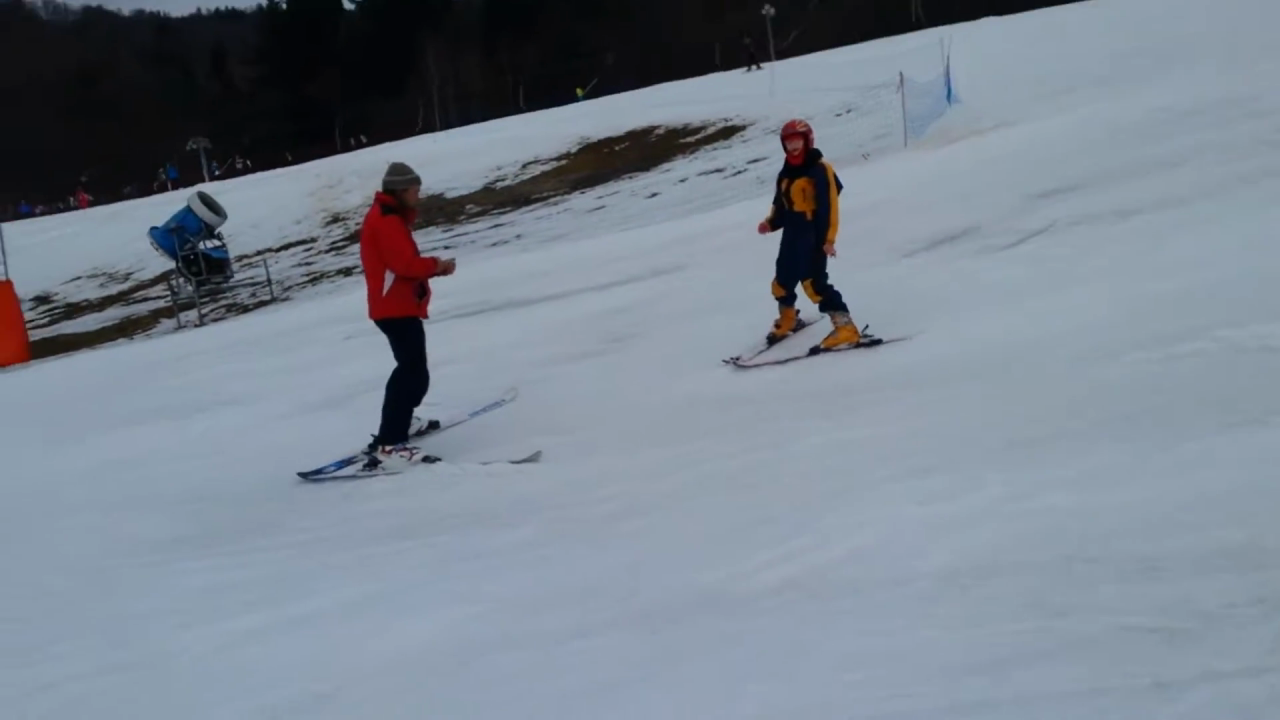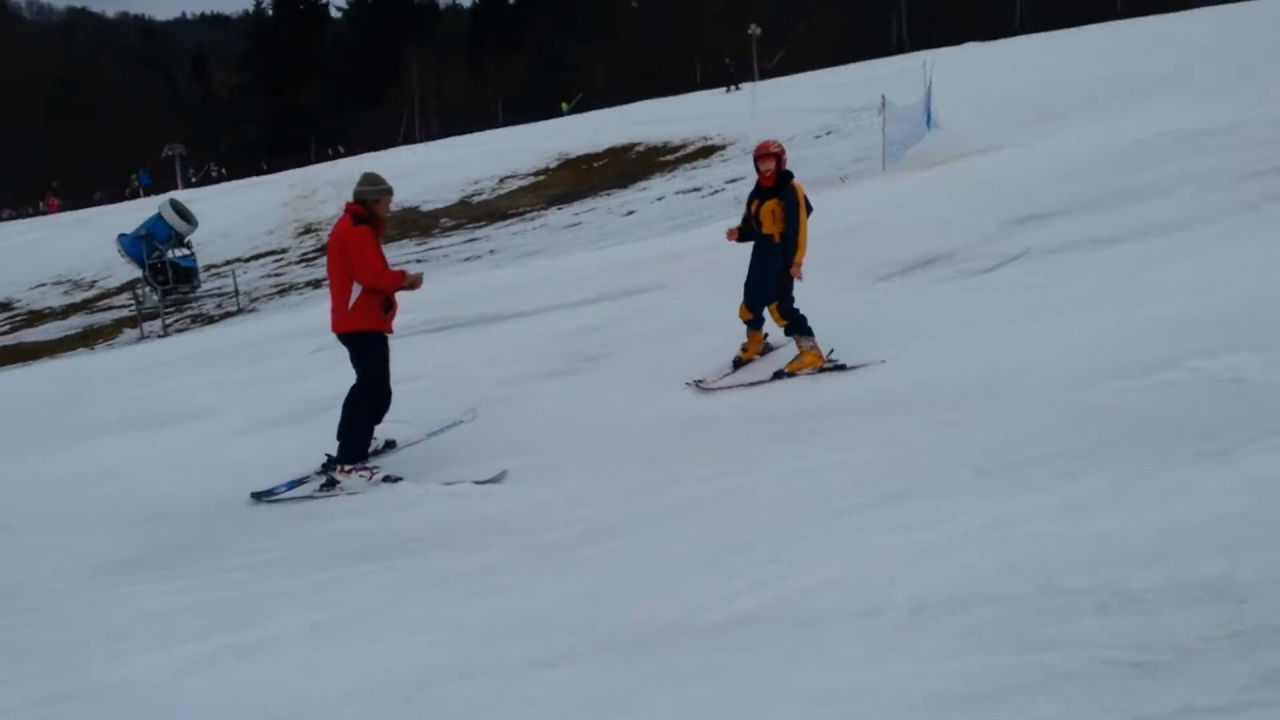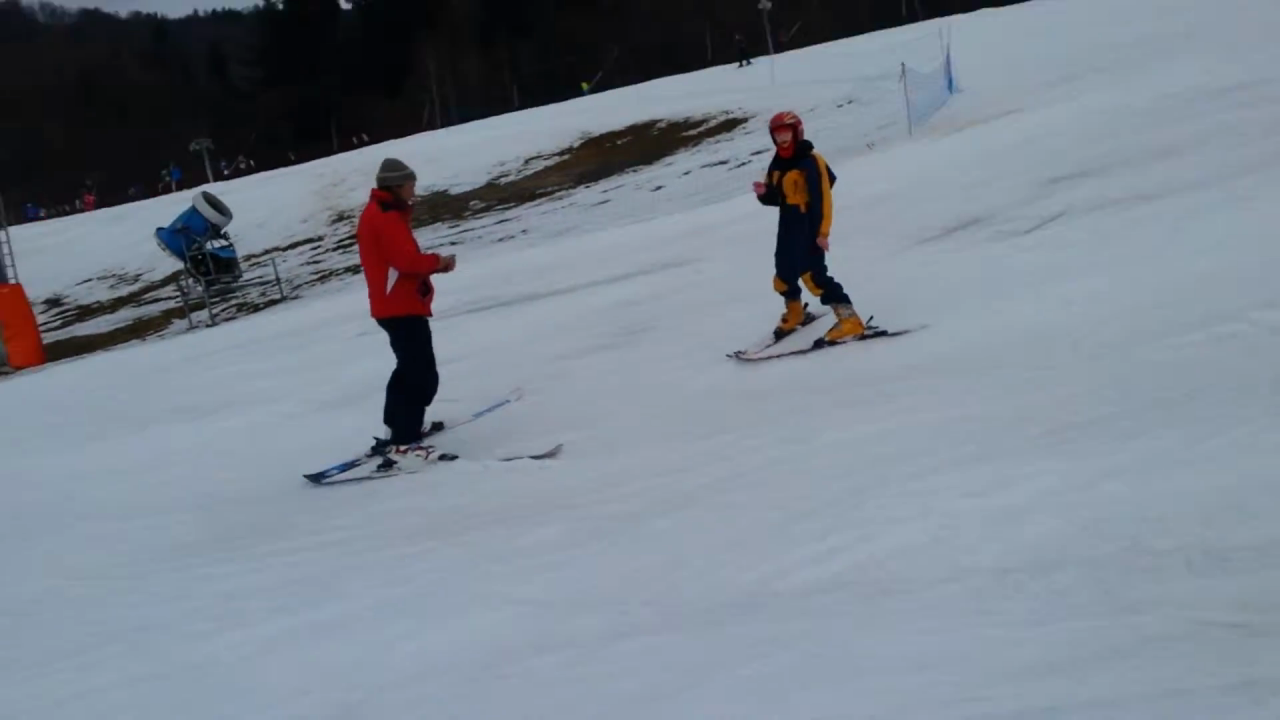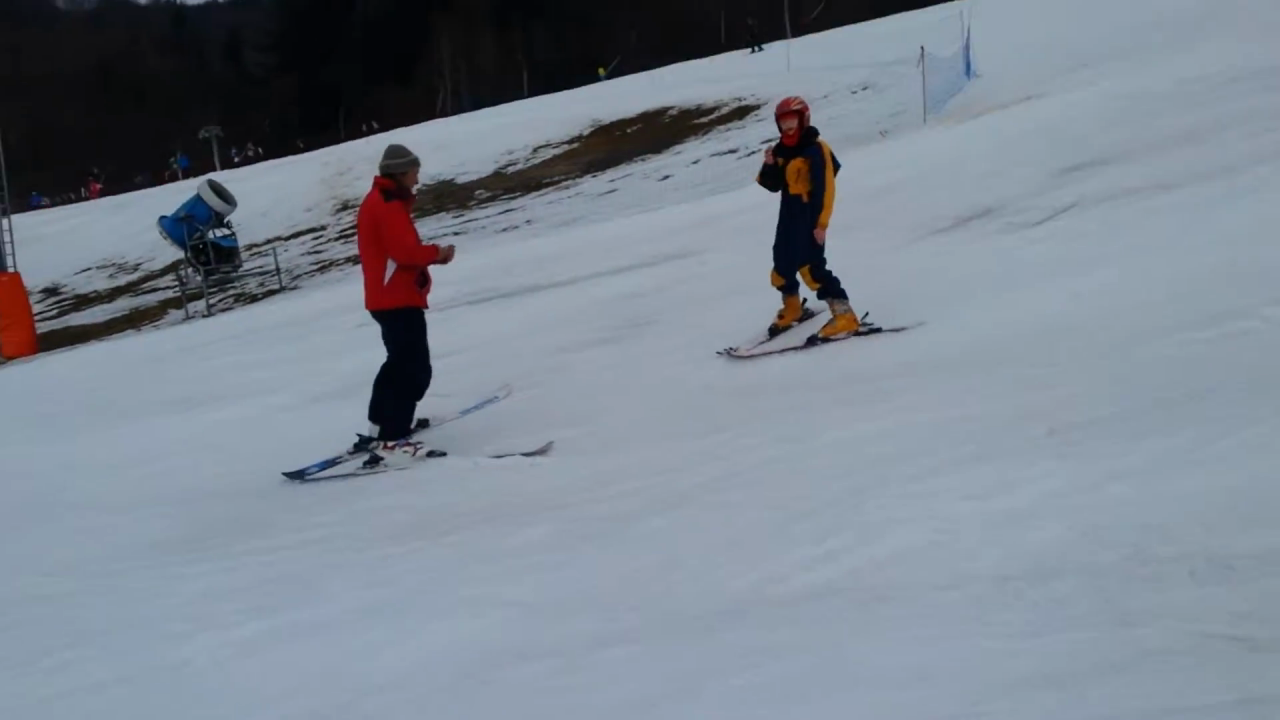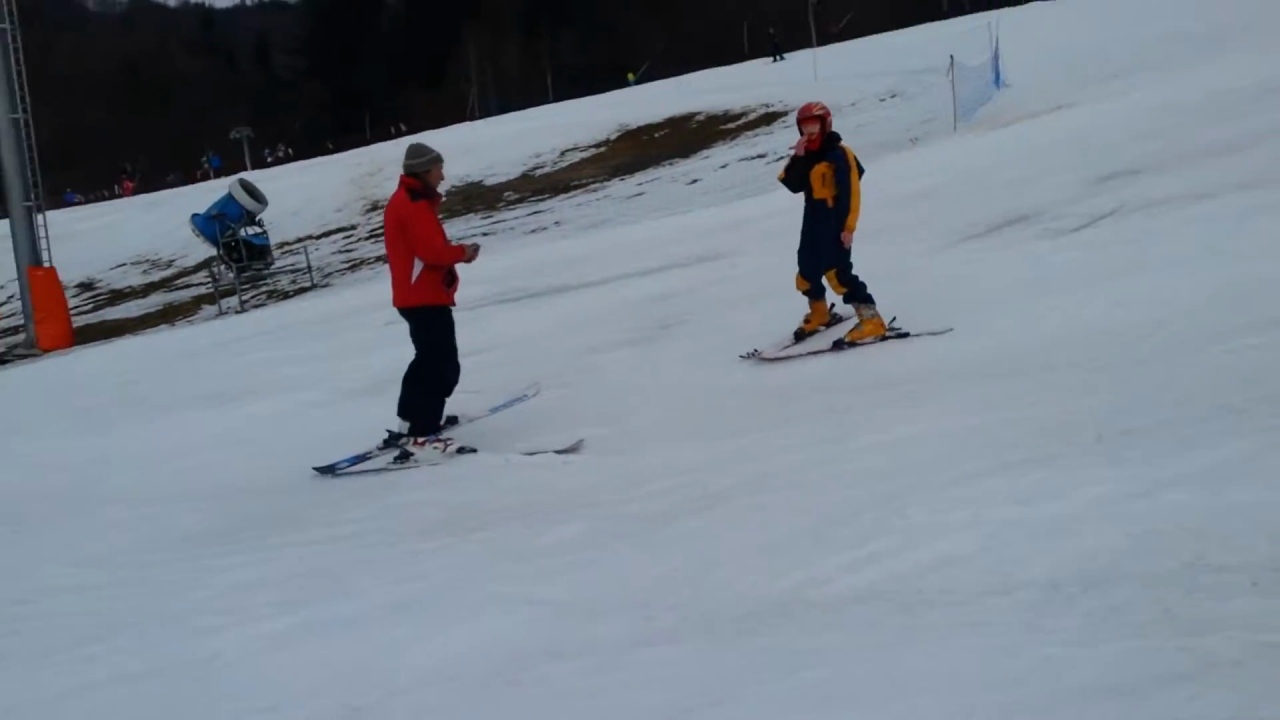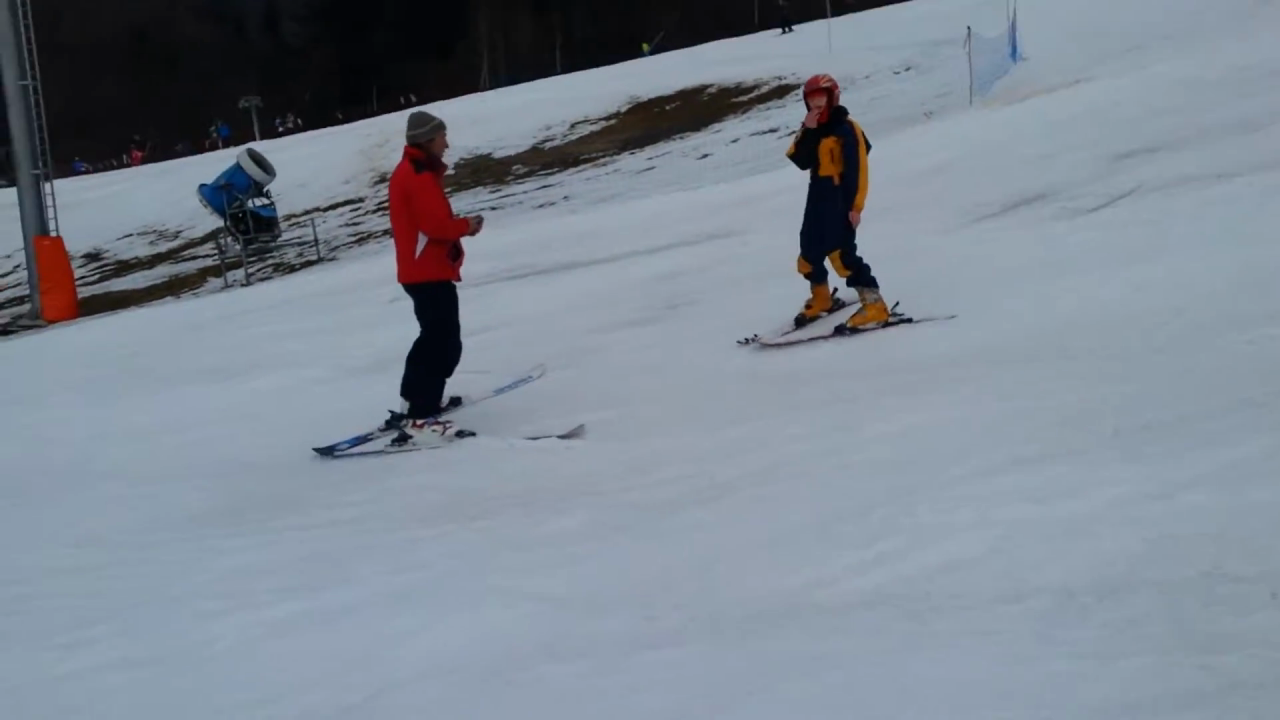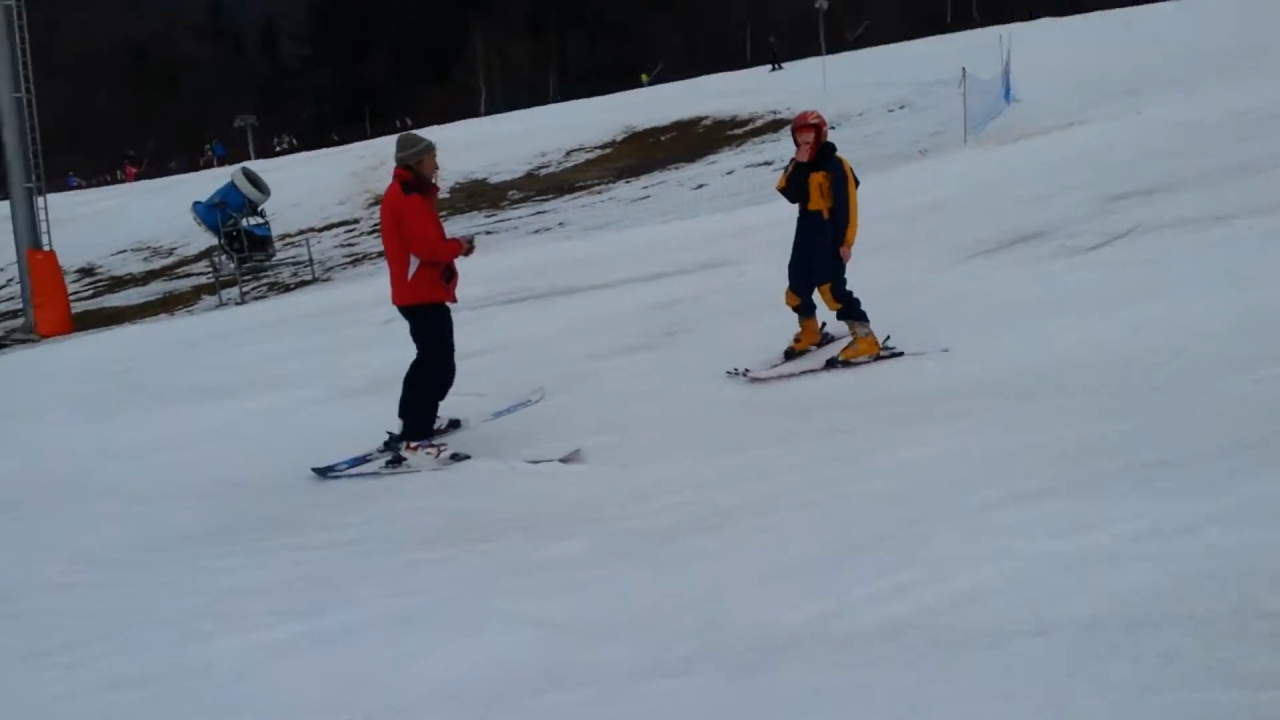
dt=0.1s
person 1, frame 1
left shoulder: (386, 217)
right shoulder: (387, 220)
right elbow: (404, 264)
left wrist: (432, 267)
right wrist: (436, 265)
left hip: (394, 307)
right hip: (397, 309)
left knee: (409, 368)
right knee: (415, 376)
left ankle: (397, 423)
right ankle: (389, 444)
person 1, frame 2
left shoulder: (352, 226)
right shoulder: (360, 230)
right elbow: (373, 274)
left wrist: (398, 282)
right wrist: (404, 278)
left hip: (355, 320)
right hip: (362, 323)
left knee: (368, 383)
right knee: (378, 393)
left ankle: (352, 443)
right ankle: (348, 465)
person 1, frame 3
left shoulder: (377, 213)
right shoulder: (387, 216)
right elbow: (406, 260)
left wrist: (431, 264)
right wrist: (437, 262)
left hip: (392, 305)
right hip: (402, 308)
left knee: (410, 367)
right knee: (424, 375)
left ankle: (398, 425)
right ankle: (403, 443)
person 1, frame 4
left shoulder: (377, 200)
right shoulder: (389, 205)
right elbow: (406, 251)
left wrist: (429, 254)
right wrist: (436, 253)
left hip: (386, 297)
right hip: (398, 299)
left knee: (400, 361)
right knee: (416, 369)
left ankle: (381, 422)
right ankle: (391, 439)
person 1, frame 5
left shoulder: (404, 199)
right shoulder: (416, 204)
right elbow: (432, 251)
left wrist: (456, 253)
right wrist: (462, 252)
left hip: (414, 295)
right hip: (426, 298)
left knee: (428, 359)
right knee: (445, 367)
left ankle: (411, 419)
right ankle: (421, 436)
person 1, frame 6
left shoulder: (411, 171)
right shoulder: (420, 176)
right elbow: (437, 225)
left wrist: (459, 225)
right wrist: (466, 224)
left hip: (420, 270)
right hip: (430, 273)
left knee: (432, 337)
right knee: (446, 344)
left ankle: (413, 399)
right ankle: (420, 419)
person 1, frame 7
left shoulder: (402, 193)
right shoulder: (410, 198)
right elbow: (428, 247)
left wrist: (452, 245)
right wrist: (459, 246)
left hip: (415, 292)
right hip: (424, 294)
left knee: (429, 359)
right knee: (440, 367)
left ankle: (414, 420)
right ankle: (414, 441)
person 2, frame 1
left shoulder: (820, 169)
right shoulder: (786, 173)
left elbow: (829, 206)
left wrist: (829, 238)
right wrist: (771, 223)
left hip: (813, 234)
right hip: (791, 233)
left knee: (813, 282)
right knee: (782, 280)
right ankle: (788, 319)
person 2, frame 2
left shoulder: (791, 191)
right shoulder: (757, 192)
left elbow: (798, 228)
right elbow: (751, 227)
left wrist: (796, 261)
right wrist: (738, 233)
left hip: (781, 256)
right hip: (760, 254)
left knee: (779, 305)
right knee: (750, 303)
left ankle: (810, 352)
right ankle: (755, 342)
person 2, frame 3
left shoulder: (811, 161)
right shoulder: (778, 164)
left elbow: (823, 197)
right elbow: (776, 197)
left wrist: (823, 231)
right wrist: (763, 193)
left hip: (808, 225)
right hip: (787, 225)
left knee: (812, 274)
right knee: (784, 275)
left ankle: (849, 320)
right ankle: (795, 313)
person 2, frame 4
left shoulder: (816, 149)
right shoulder: (781, 151)
left elbow: (825, 188)
right elbow: (773, 185)
left wrist: (822, 223)
right wrist: (768, 166)
left hip: (809, 216)
right hip: (788, 215)
left knee: (811, 267)
right knee: (781, 268)
left ankle: (844, 316)
right ankle: (793, 309)
person 2, frame 5
left shoulder: (840, 154)
right shoulder: (804, 156)
left elbow: (850, 192)
right elbow: (795, 185)
left wrist: (848, 226)
right wrist: (797, 159)
left hip: (834, 220)
right hip: (812, 219)
left knee: (837, 272)
right knee: (807, 272)
left ankle: (871, 320)
right ankle: (820, 314)
person 2, frame 6
left shoulder: (847, 129)
right shoulder: (809, 131)
left elbow: (858, 169)
right elbow: (801, 161)
left wrist: (856, 205)
right wrist: (807, 132)
left hip: (840, 198)
right hip: (817, 196)
left knee: (840, 253)
right knee: (809, 253)
left ankle: (874, 305)
right ankle: (821, 299)
person 2, frame 7
left shoulder: (835, 164)
right shoulder: (799, 165)
left elbow: (847, 205)
right elbow: (791, 195)
left wrist: (846, 240)
right wrist: (798, 166)
left hip: (829, 232)
right hip: (806, 230)
left knee: (830, 287)
right knee: (797, 286)
left ankle: (865, 339)
right ankle: (810, 333)
